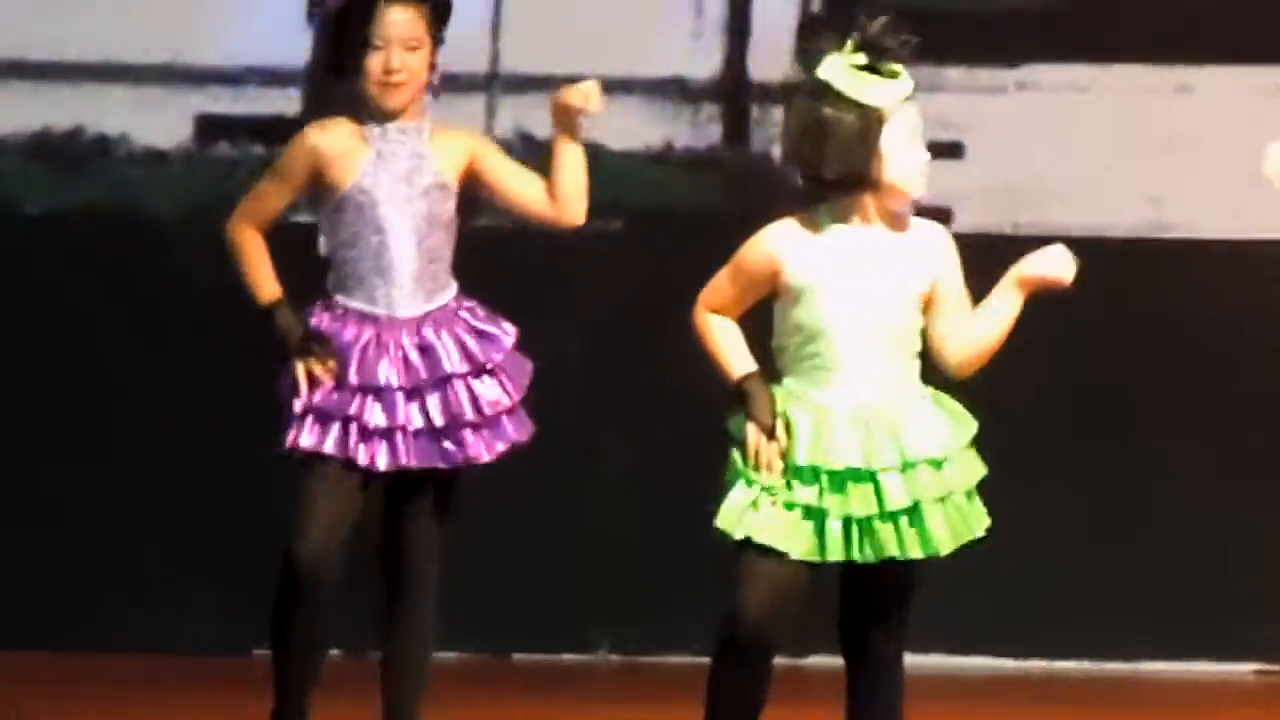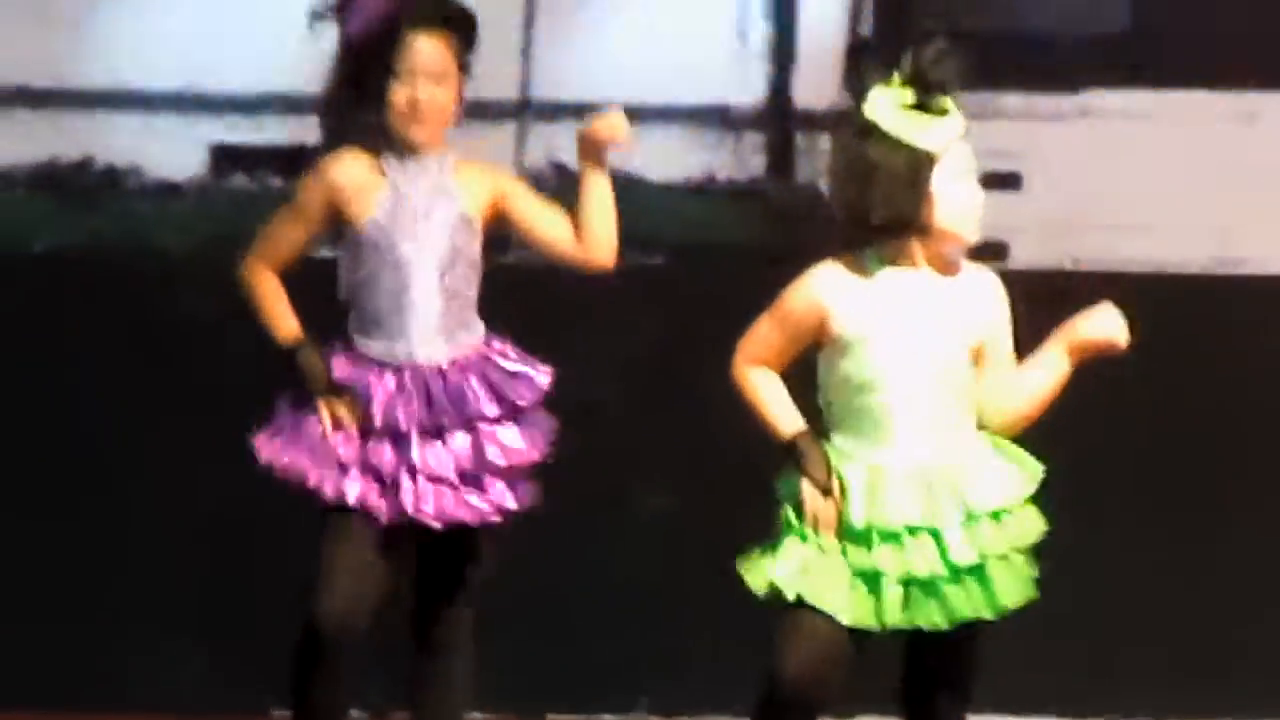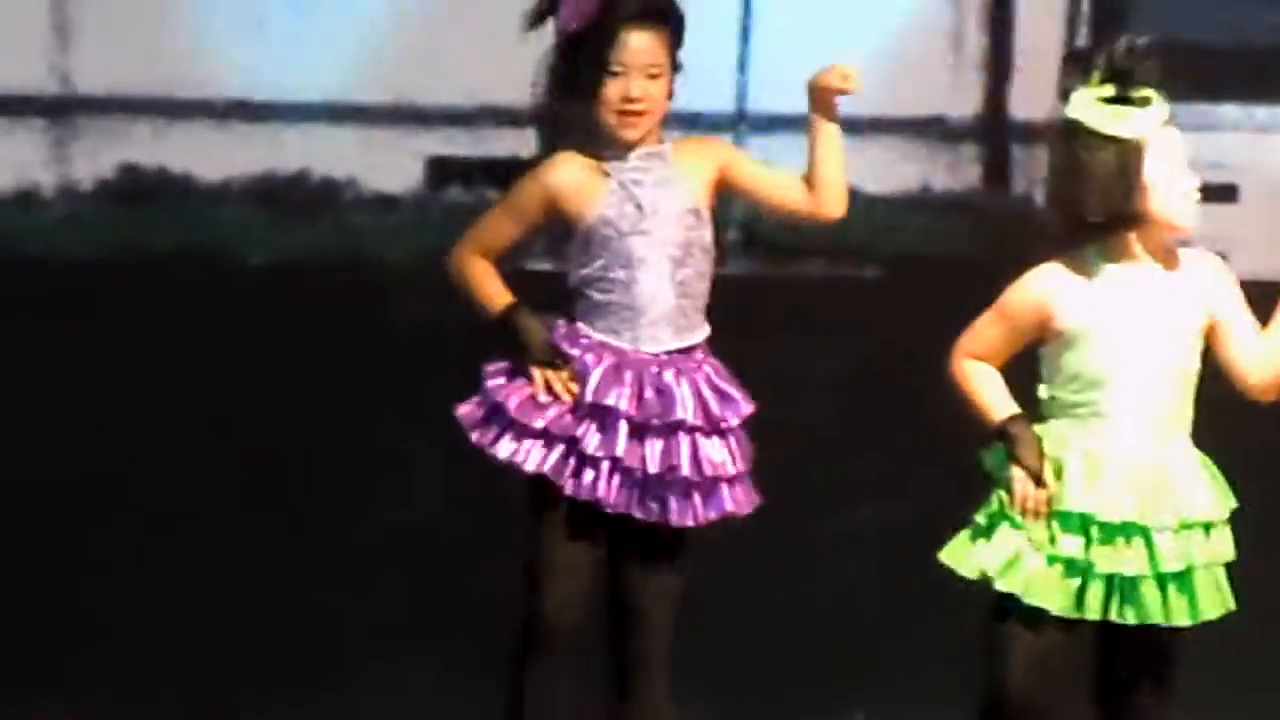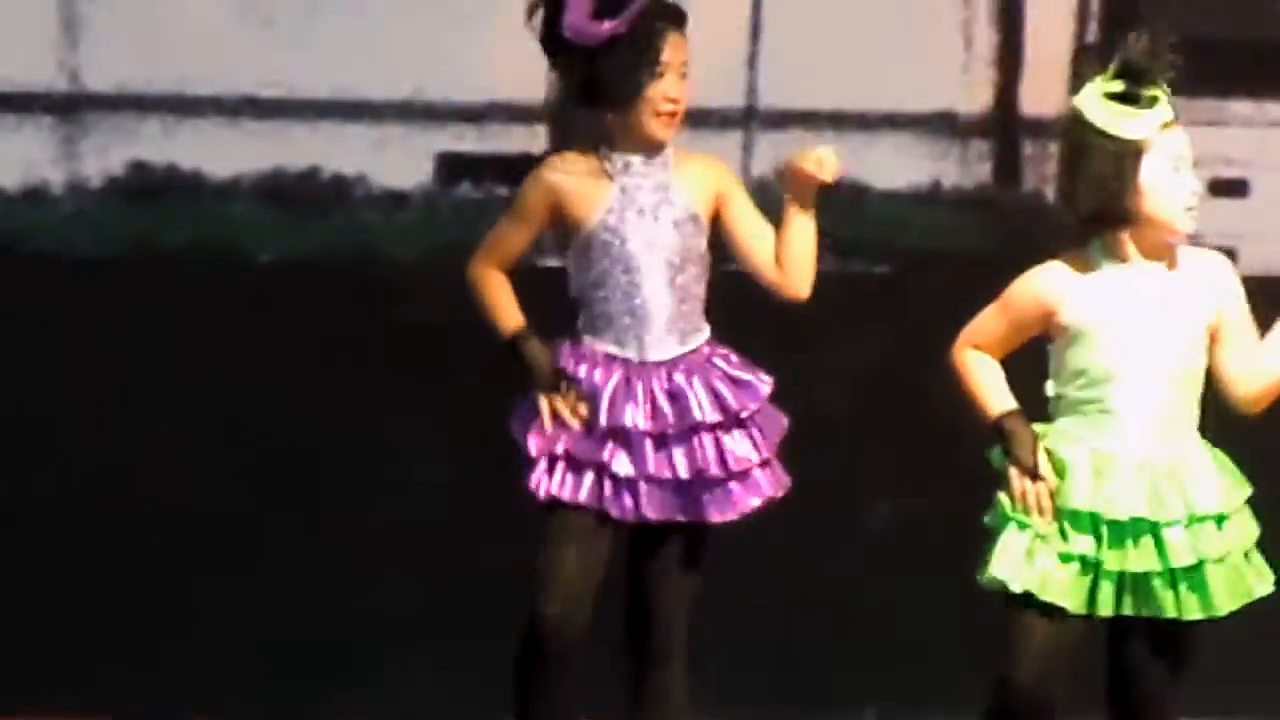
dt=0.3s
person 1, frame 1
left shoulder: (458, 145)
right shoulder: (327, 141)
left elbow: (565, 209)
right elbow: (246, 224)
left wrist: (568, 127)
right wrist: (281, 314)
left hip: (439, 362)
right hip: (353, 368)
left knee: (415, 571)
right knee: (310, 562)
person 1, frame 2
left shoulder: (484, 183)
right shoulder: (345, 175)
left elbow: (595, 251)
right elbow: (259, 266)
left wrist: (594, 163)
right wrist: (301, 363)
left hip: (462, 414)
right hip: (376, 409)
left knee: (446, 615)
right knee: (334, 617)
person 1, frame 3
left shoulder: (706, 162)
right shoulder: (563, 176)
left elbow: (825, 205)
right elbow: (469, 256)
left wrist: (823, 114)
right wrist: (522, 330)
left hip: (673, 403)
right hip: (588, 401)
left knee: (644, 626)
right knee: (552, 614)
person 1, frame 4
left shoulder: (708, 177)
right shoulder: (566, 176)
left elbow: (793, 282)
right elbow: (486, 268)
left wrist: (800, 196)
right wrist: (532, 357)
left hip: (691, 414)
right hip: (600, 416)
left knee: (661, 632)
right knee: (554, 620)
person 2, frame 1
left shoulder: (929, 245)
right shoulder: (785, 244)
left elbow: (963, 352)
right elbow: (709, 312)
left wrist: (1019, 282)
right wrist: (752, 394)
left hip: (896, 468)
right hip: (799, 463)
left knee: (876, 641)
right knee: (752, 626)
person 2, frame 2
left shoulder: (980, 291)
right shoulder: (832, 289)
left elbow: (1001, 409)
right elbow: (752, 360)
left wrist: (1071, 344)
right wrist: (800, 446)
left hip: (956, 527)
right hip: (853, 527)
person 2, frame 3
left shoulder: (1203, 280)
right shoulder: (1055, 288)
right elbow: (969, 357)
right wrist: (1014, 434)
left hip: (1161, 522)
right hip: (1064, 519)
person 2, frame 4
left shoulder: (1211, 277)
right shoulder: (1060, 284)
right elbow: (971, 349)
right wrist: (1013, 433)
left hip: (1173, 518)
right hip: (1073, 513)
